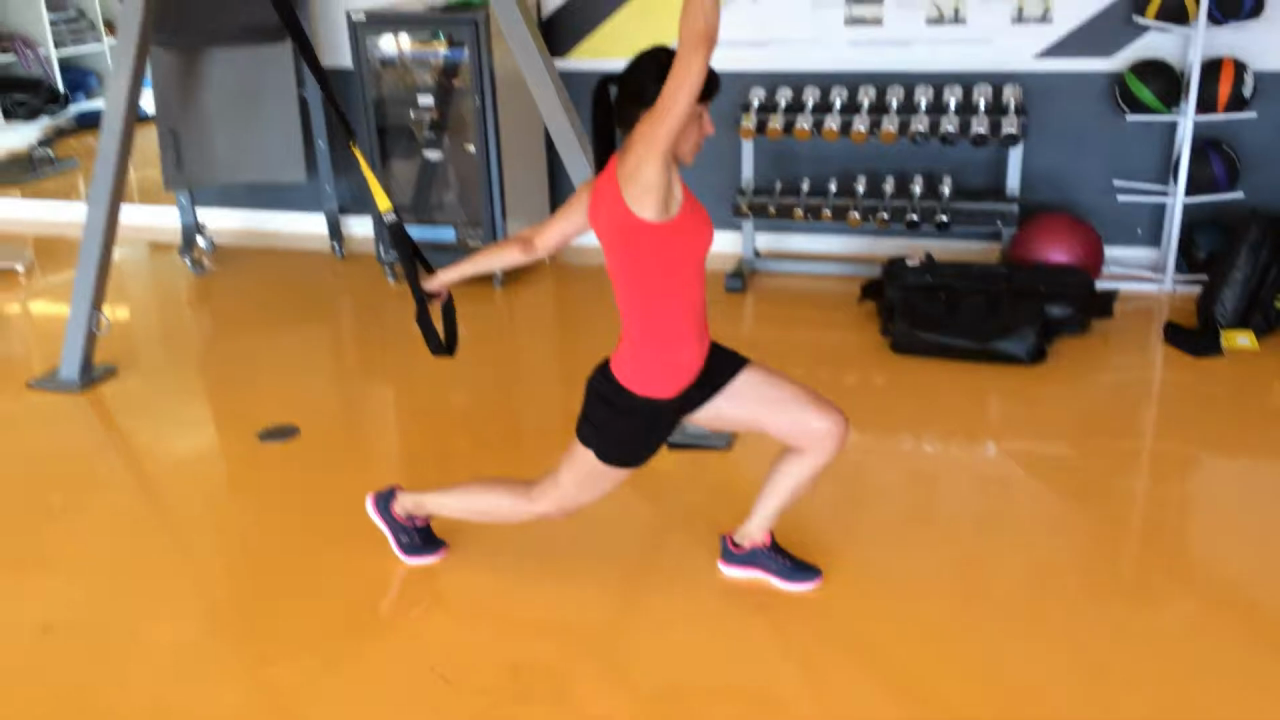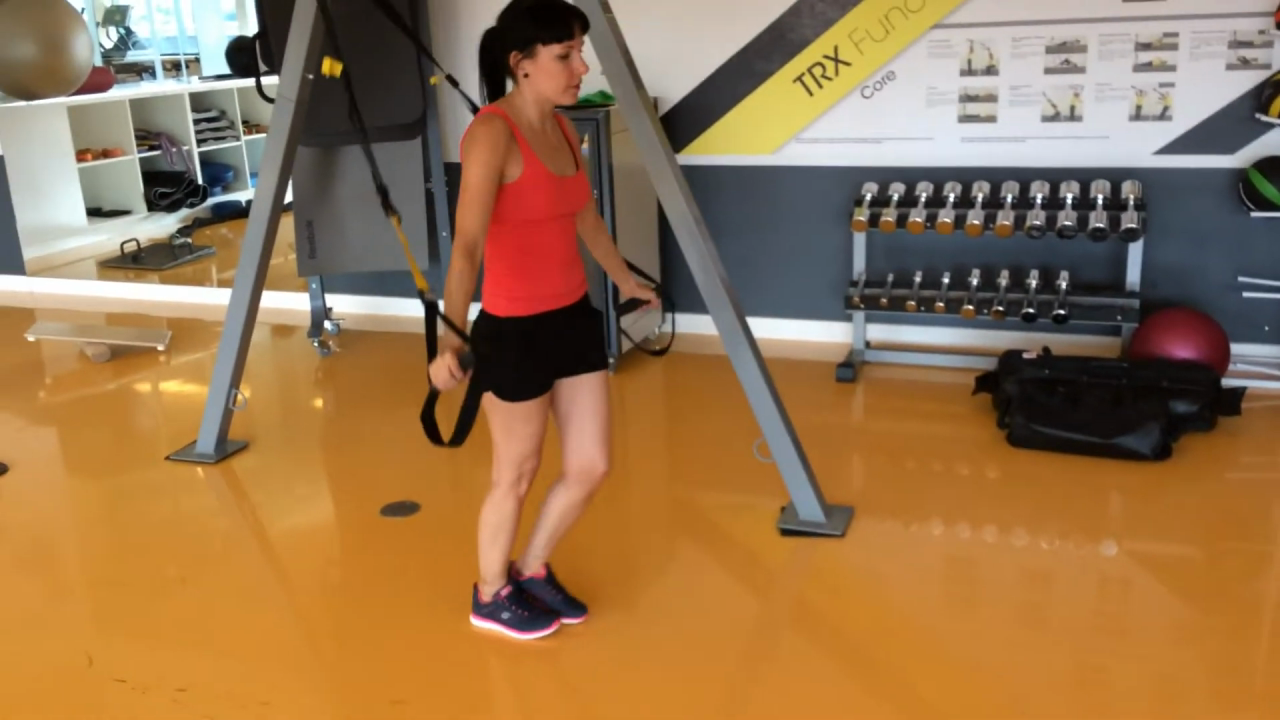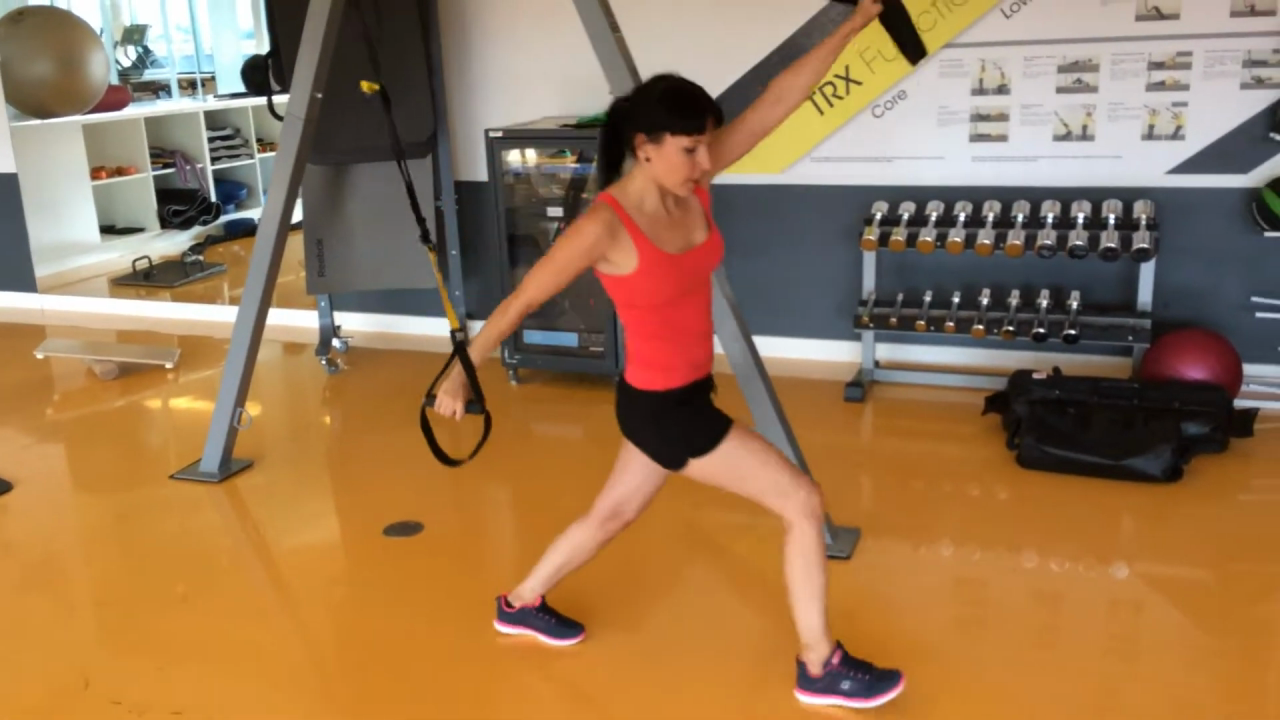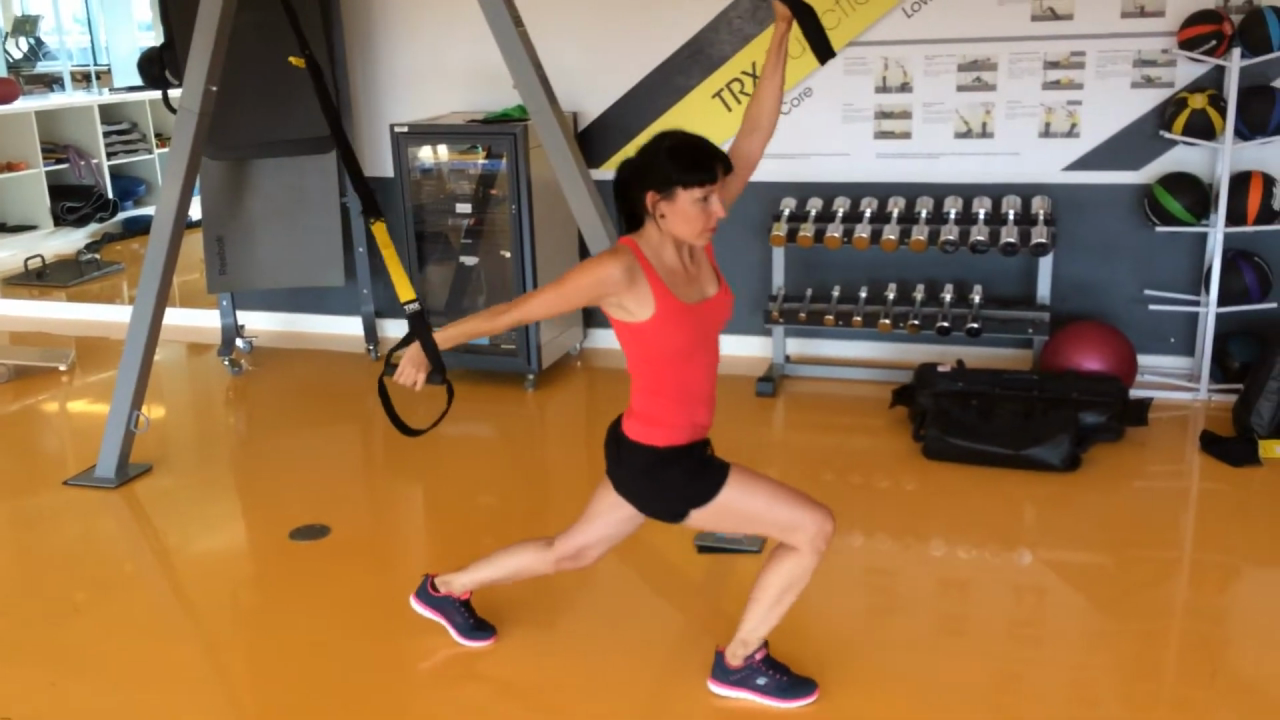
dt=1s
person 1, frame 1
left shoulder: (612, 185)
right shoulder: (641, 169)
left elbow: (530, 243)
right elbow: (697, 48)
left wrist: (449, 274)
left hip: (691, 367)
right hip: (641, 393)
left knee: (826, 429)
right knee: (549, 500)
left ankle: (749, 543)
right ankle: (403, 506)
person 1, frame 2
left shoulder: (562, 127)
right shoulder: (492, 134)
right elbow: (468, 239)
left wrist: (624, 278)
right wrist: (450, 335)
left hip: (574, 318)
right hip: (514, 331)
left knee: (590, 469)
right knee: (515, 476)
left ankle: (531, 572)
right ankle: (491, 596)
person 1, frame 3
left shoulder: (689, 182)
right shoulder: (602, 227)
left elbow: (775, 103)
right elbow: (520, 301)
right wrist: (461, 373)
left hip: (682, 393)
right hip: (662, 406)
left knee: (614, 513)
right knee: (804, 505)
left ankle: (521, 604)
right ankle: (820, 666)
person 1, frame 4
left shoulder: (692, 237)
right shoulder: (619, 270)
left elbow: (755, 136)
right elbow: (512, 310)
right wrist: (429, 344)
left hip: (676, 450)
right hip: (658, 462)
left knee: (570, 550)
right knee: (812, 527)
left ankle: (444, 590)
right ankle: (740, 661)
